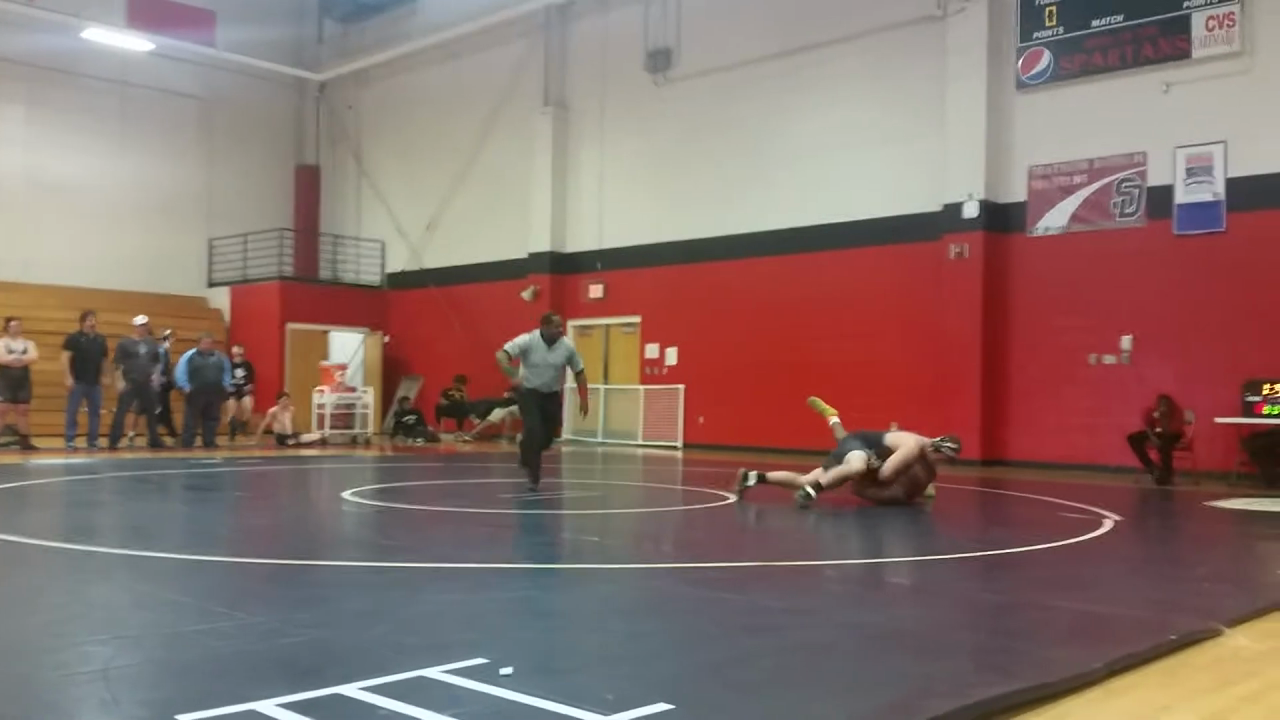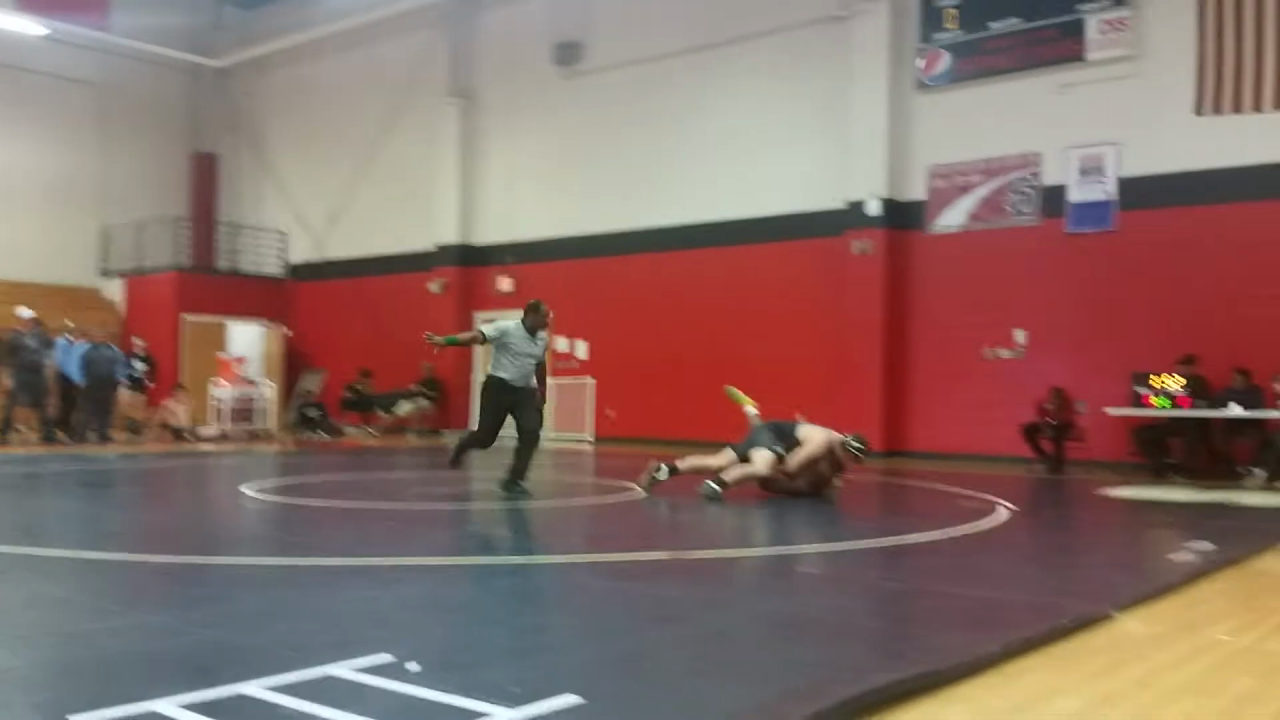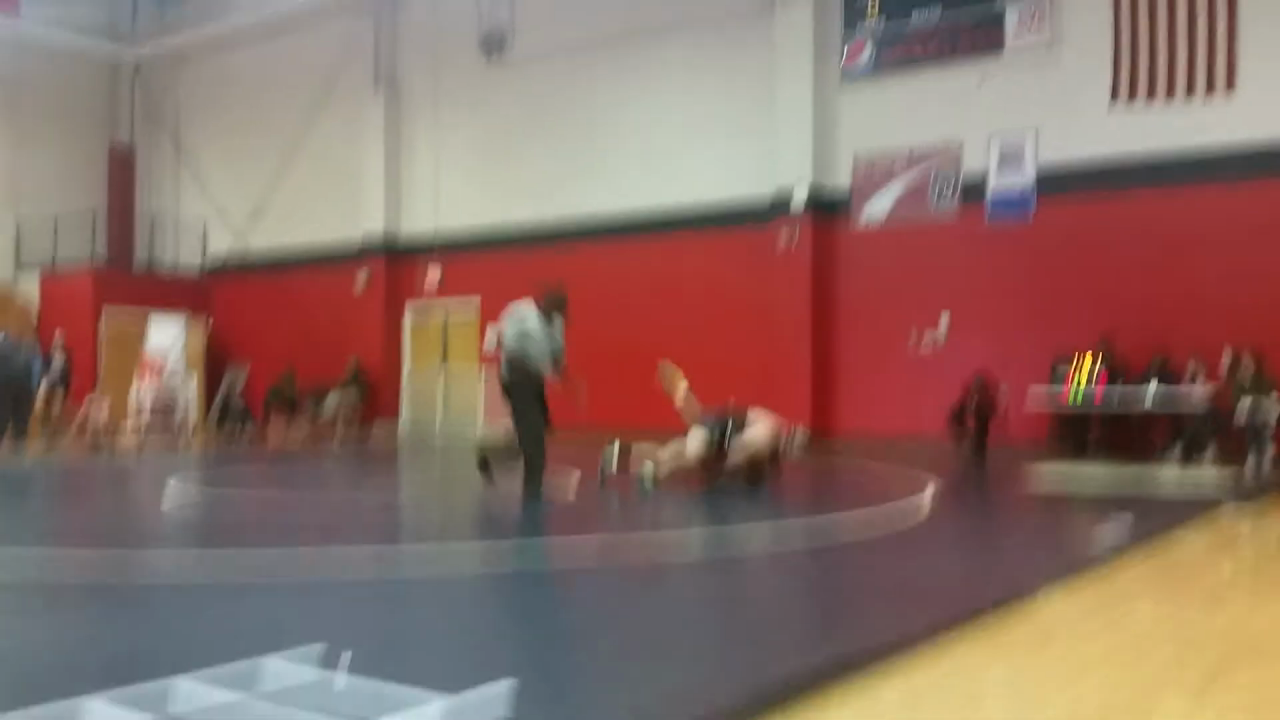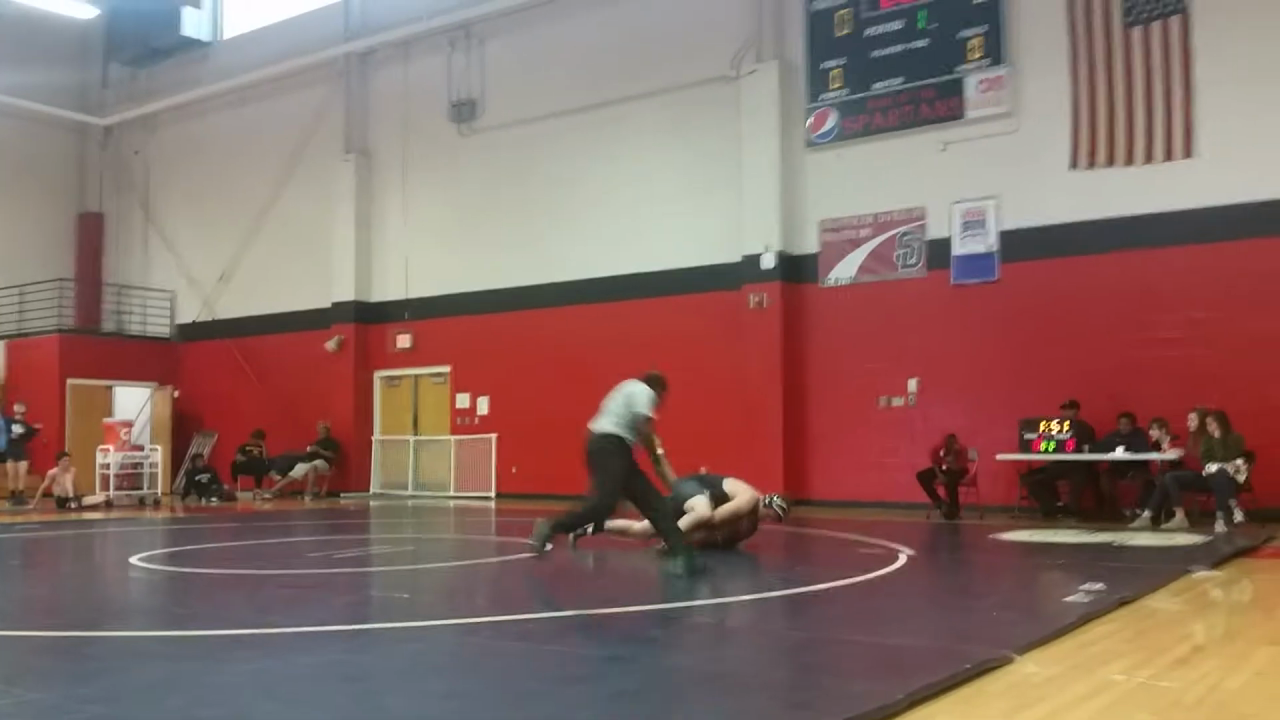
dt=0.3s
person 1, frame 1
left shoulder: (928, 450)
right shoulder: (913, 447)
right elbow: (885, 474)
left hip: (861, 450)
right hip: (856, 444)
left knee: (804, 481)
right knee: (859, 467)
left ankle: (753, 477)
right ankle: (811, 489)
person 1, frame 2
left shoulder: (837, 442)
right shoulder: (822, 444)
right elbow: (790, 467)
left hip: (774, 436)
right hip: (768, 434)
left knee: (717, 463)
right knee: (764, 469)
left ankle: (664, 470)
right ankle: (717, 483)
person 1, frame 3
left shoulder: (781, 432)
right shoulder: (768, 433)
left hip: (722, 427)
right hip: (717, 423)
left ankle: (621, 451)
right ankle: (650, 468)
person 1, frame 4
left shoulder: (755, 505)
right shoulder: (749, 500)
right elbow: (714, 517)
right hip: (691, 485)
left knee: (641, 530)
right knee: (704, 513)
left ankle: (591, 526)
person 2, frame 1
left shoulder: (567, 346)
right shoulder: (527, 341)
left elbow: (579, 373)
right elbow: (501, 355)
left wrist: (584, 400)
right wrist: (511, 374)
left hip: (552, 396)
right hip: (528, 393)
left knee: (545, 438)
right knee: (534, 435)
left ankle: (526, 452)
right ankle: (534, 477)
person 2, frame 2
left shoulder: (543, 338)
right shoulder: (506, 329)
right elbow: (477, 336)
left wrist: (542, 392)
right wrist: (445, 341)
left hip: (525, 391)
right hip: (498, 386)
left knee: (531, 433)
right knee: (485, 437)
left ankle: (513, 481)
right ankle: (462, 447)
person 2, frame 3
left shoulder: (556, 322)
right shoulder: (521, 313)
left elbow: (558, 355)
right elbow: (503, 343)
left hip: (532, 380)
right hip: (518, 377)
left knee: (536, 429)
right knee: (533, 428)
left ankle: (489, 453)
right ankle: (533, 486)
person 2, frame 4
left shoulder: (631, 389)
right shoulder: (644, 391)
right elbow: (645, 430)
right wrist: (658, 463)
left hip: (615, 449)
right hip: (610, 446)
left knee: (654, 502)
right knee: (603, 503)
left ankle: (681, 554)
right ankle: (550, 529)
